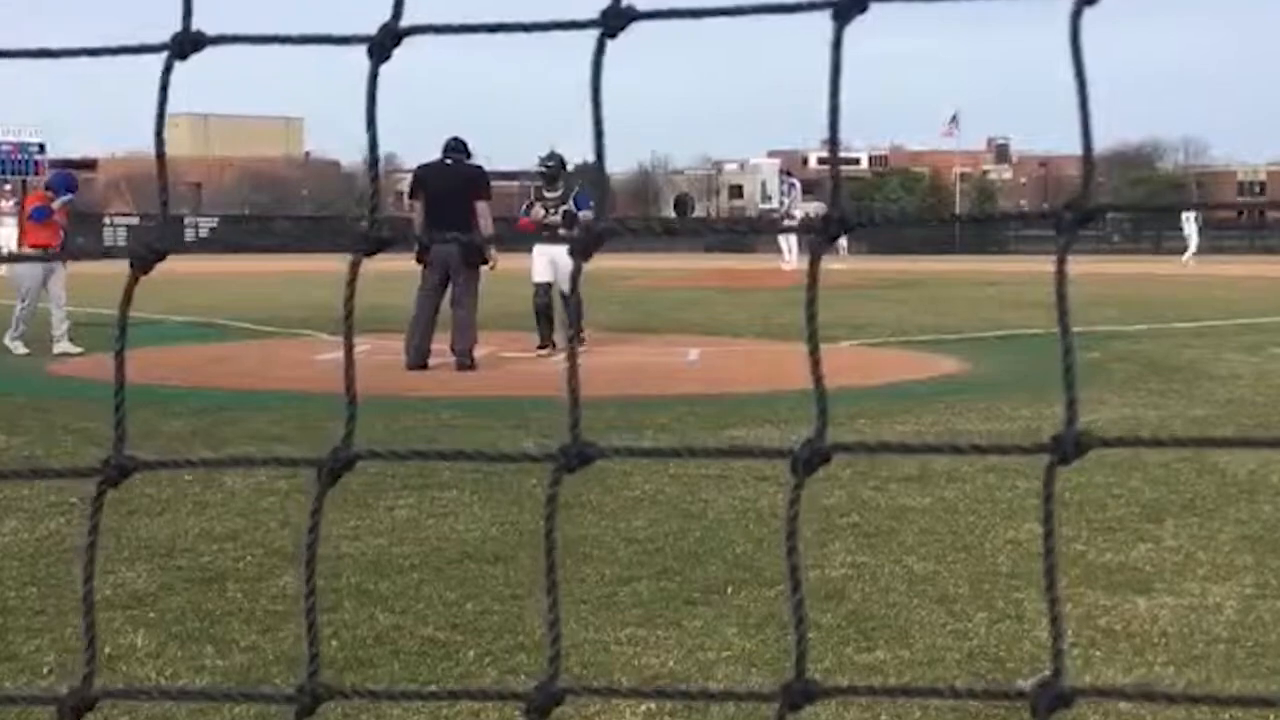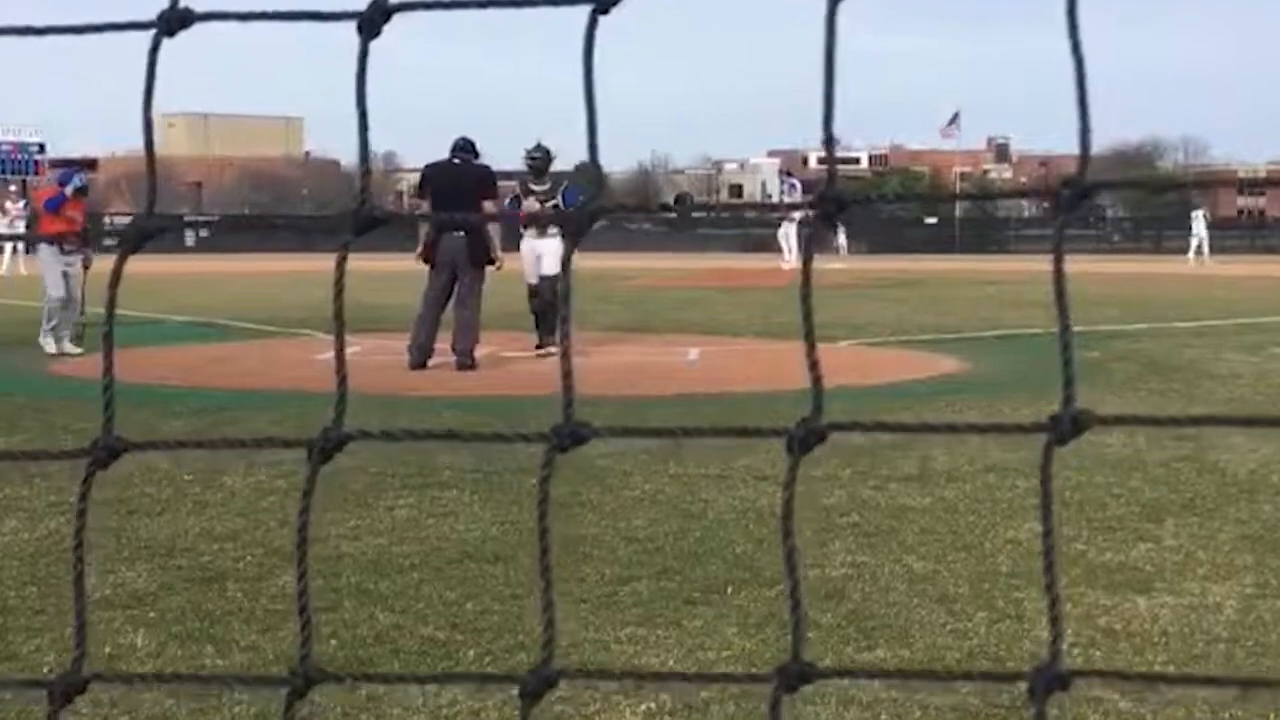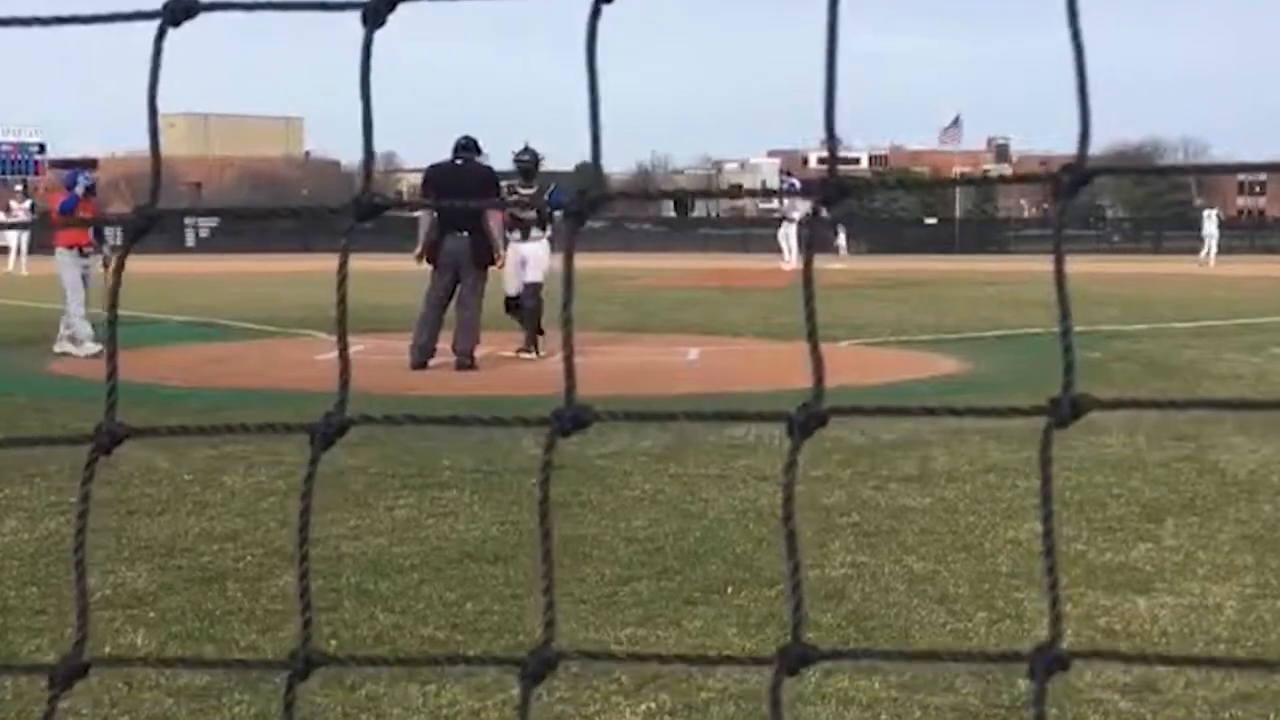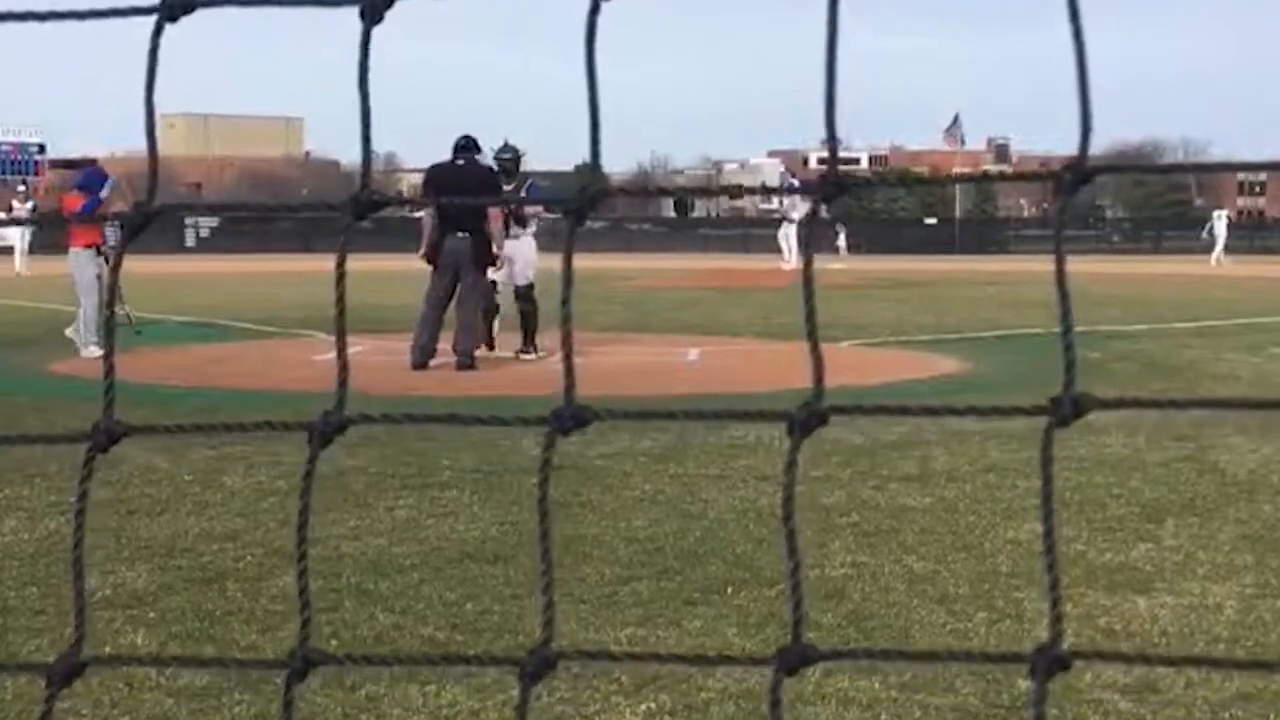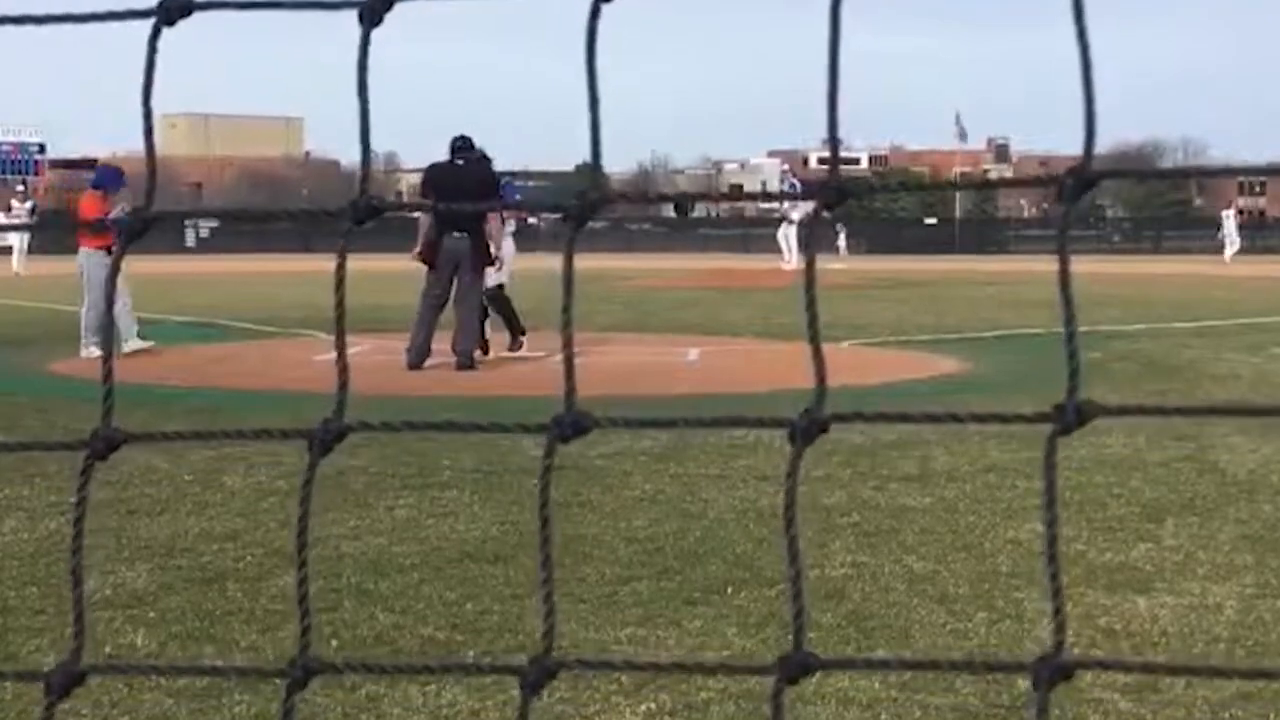
dt=0.3s
person 1, frame 1
left shoulder: (422, 172)
right shoulder: (475, 173)
left elbow: (417, 212)
right elbow: (482, 213)
left wrist: (421, 242)
right wrist: (490, 247)
left hip: (433, 245)
right hip: (464, 245)
left knee: (426, 302)
right knee: (464, 303)
left ankle: (416, 356)
right ankle: (463, 357)
person 1, frame 2
left shoulder: (431, 171)
right shoulder: (483, 172)
left elbow: (425, 210)
right elbow: (489, 212)
left wrist: (422, 243)
right wrist: (496, 248)
left hip: (441, 243)
right hip: (471, 244)
left knee: (432, 300)
right knee: (468, 302)
left ankle: (418, 355)
right ankle: (464, 356)
person 1, frame 3
left shoulder: (434, 172)
right shoulder: (485, 173)
left elbow: (427, 211)
right elbow: (492, 213)
left wrist: (422, 244)
right wrist: (498, 248)
left hip: (444, 243)
right hip: (474, 244)
left knee: (434, 300)
right knee: (469, 302)
left ankle: (419, 355)
right ankle: (464, 356)
person 1, frame 4
left shoulder: (435, 172)
right shoulder: (487, 173)
left elbow: (429, 212)
right elbow: (494, 213)
left wrist: (425, 245)
right wrist: (499, 247)
left hip: (445, 243)
right hip: (474, 244)
left knee: (435, 301)
right knee: (470, 302)
left ankle: (420, 355)
right ankle: (465, 356)
person 1, frame 5
left shoulder: (434, 172)
right shoulder: (485, 173)
left elbow: (427, 212)
left wrist: (421, 244)
left hip: (442, 243)
right hip: (472, 244)
left knee: (431, 300)
right knee: (468, 303)
left ankle: (416, 355)
right ankle: (464, 356)
person 2, frame 1
left shoulder: (574, 193)
right shoulder: (535, 194)
left elbow: (589, 217)
right elbow: (522, 222)
left wrist: (559, 219)
right wrist: (536, 220)
left hip: (566, 247)
right hip: (541, 247)
left knee: (569, 294)
right knee: (541, 292)
left ankle: (576, 334)
right ankle: (546, 341)
person 2, frame 2
left shoulder: (562, 187)
right shoulder: (520, 188)
left wrist: (553, 214)
right wrist: (526, 212)
left hip: (552, 241)
right hip: (529, 243)
left knee: (548, 285)
right knee: (535, 291)
left ankle: (550, 338)
right ankle: (546, 337)
person 2, frame 3
left shoulder: (548, 190)
right shoulder: (508, 192)
left wrist: (536, 214)
right wrist: (509, 213)
left hip: (538, 246)
right hip: (515, 247)
left knee: (532, 293)
right knee: (512, 298)
left ankle: (530, 344)
right ankle: (533, 330)
person 2, frame 4
left shoulder: (528, 186)
left elbow: (538, 210)
left wrist: (511, 207)
left hip: (522, 243)
left knee: (524, 293)
right knee: (487, 289)
left ankle: (529, 344)
right ankle: (488, 341)
person 2, frame 5
left shoulder: (503, 186)
left elbow: (519, 211)
left wrist: (494, 211)
left hip: (502, 244)
left knee: (493, 293)
left ankle: (517, 332)
right ankle: (482, 346)
person 3, frame 1
left shoulder: (61, 206)
right shoulder: (34, 198)
right elbow: (39, 215)
right wrist: (61, 201)
left hip: (55, 258)
right hip: (33, 256)
left knee: (59, 300)
right knee: (28, 302)
left ankle: (61, 341)
right ankle: (13, 338)
person 3, frame 2
left shoulder: (79, 202)
right shoulder: (47, 193)
right elbow: (52, 205)
left wrist: (87, 252)
right wrist: (71, 187)
left hip: (73, 254)
right hip: (50, 252)
left knee: (73, 299)
right knee: (56, 295)
left ankle: (65, 340)
right ankle: (47, 335)
person 3, frame 3
left shoulder: (89, 202)
right shoulder: (60, 198)
right elbow: (67, 207)
right wrist: (80, 186)
left hip: (86, 256)
right hip: (67, 256)
left knee: (79, 301)
right knee: (75, 299)
left ankle: (64, 341)
right ankle: (85, 342)
person 3, frame 4
left shoulder: (93, 199)
right shoulder: (72, 199)
right elbow: (88, 211)
left wrist: (105, 246)
right wrist: (106, 191)
left hip: (97, 254)
right hip: (82, 255)
left knee: (99, 299)
right knee: (89, 301)
left ankle: (77, 331)
right ankle: (89, 344)
person 3, frame 5
left shoulder: (107, 200)
right shoulder: (88, 200)
right elbow: (95, 226)
right wrist: (116, 214)
left hip: (108, 255)
right hip: (93, 256)
left knee: (121, 297)
right knee: (94, 303)
left ankle: (130, 340)
right ankle: (89, 345)
